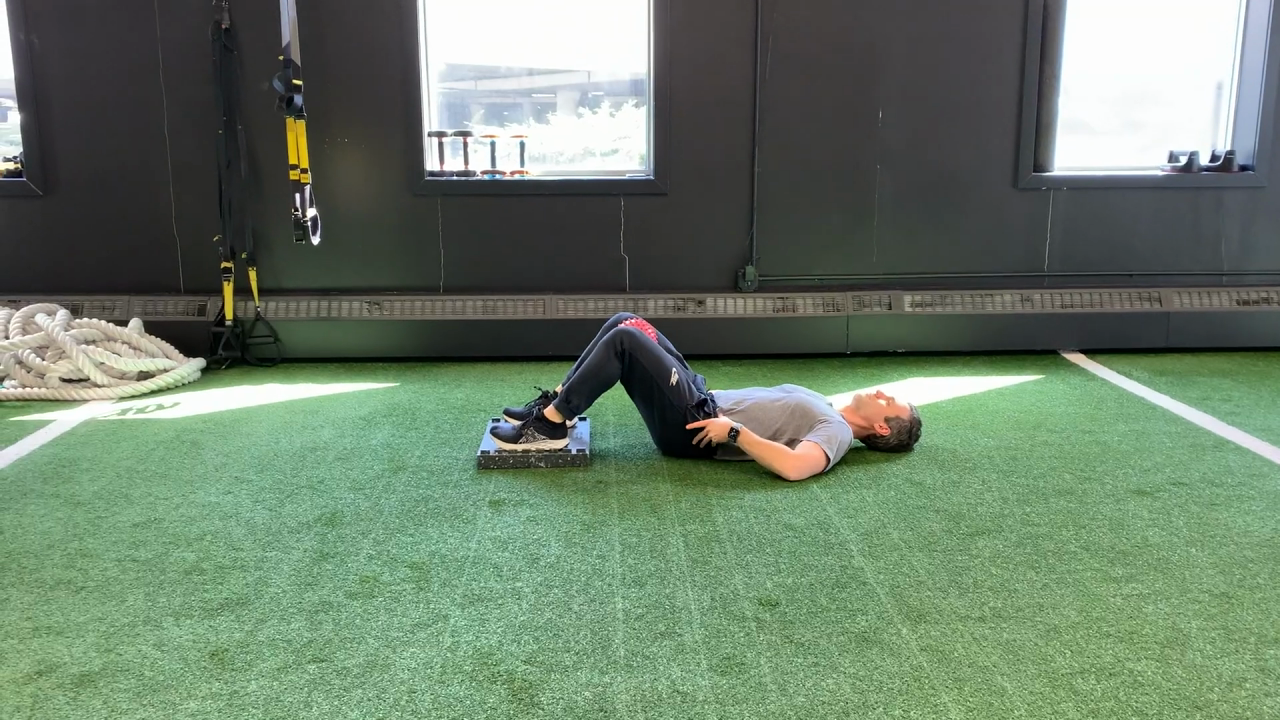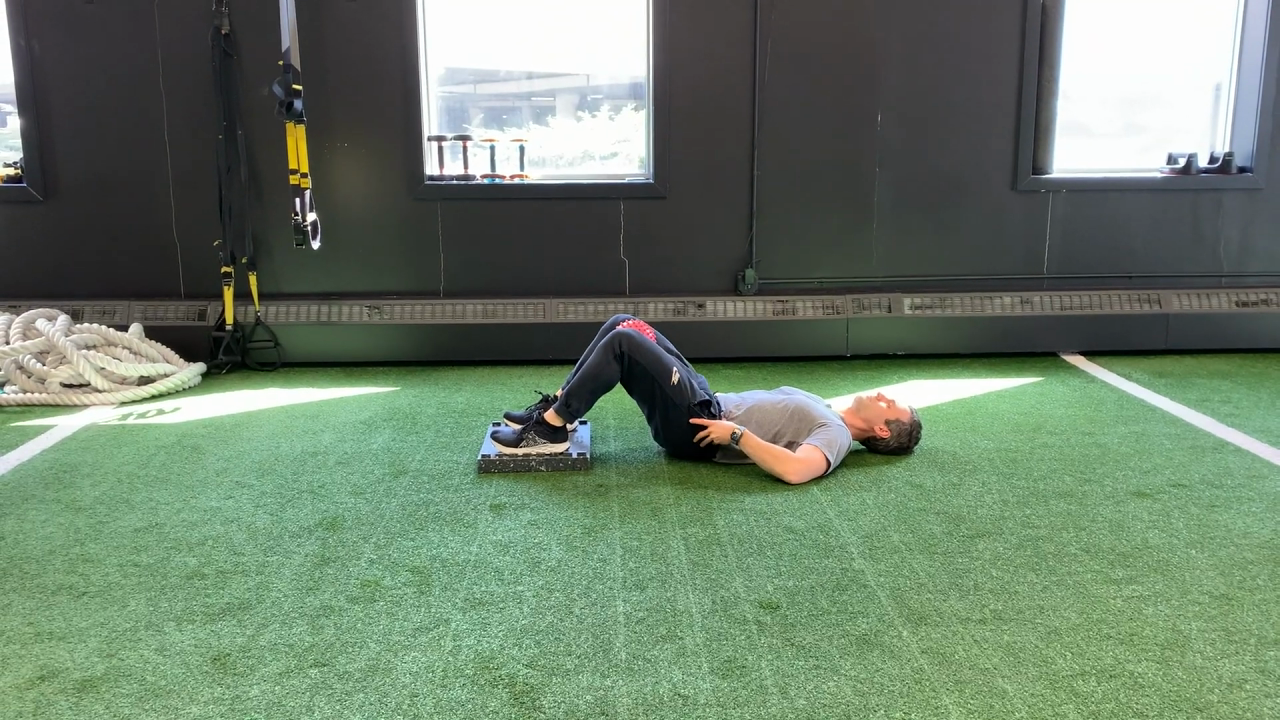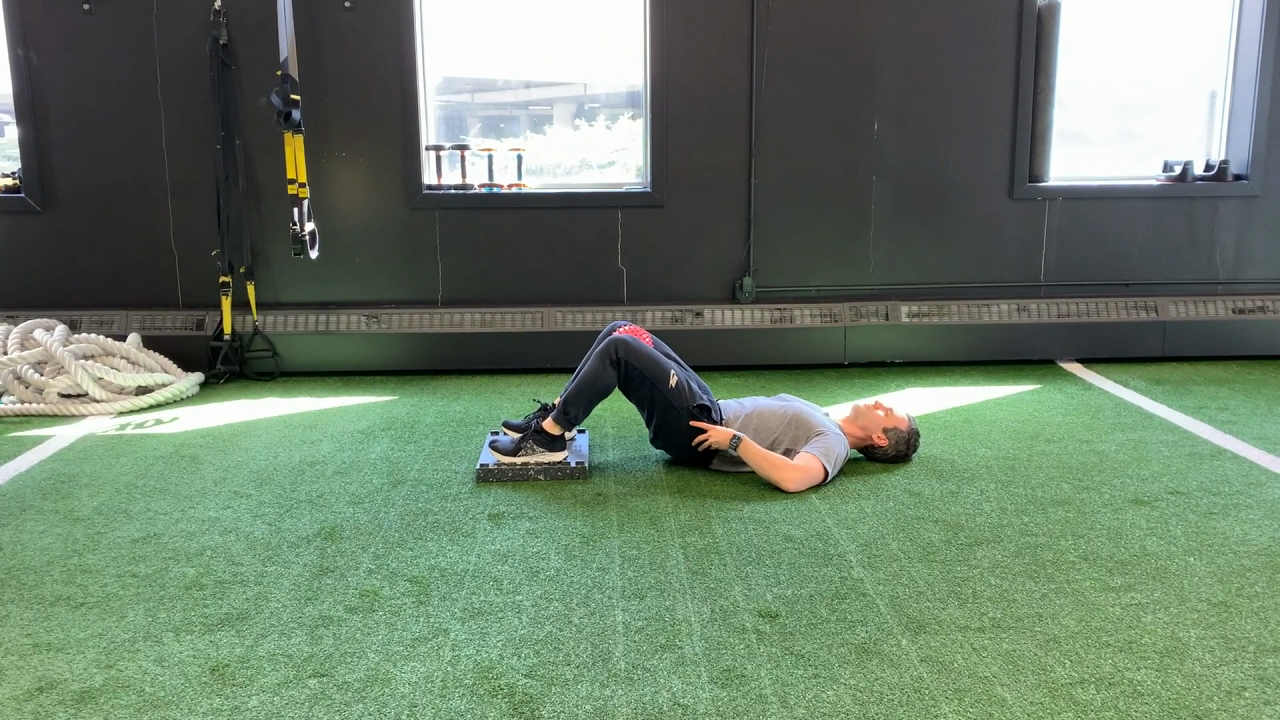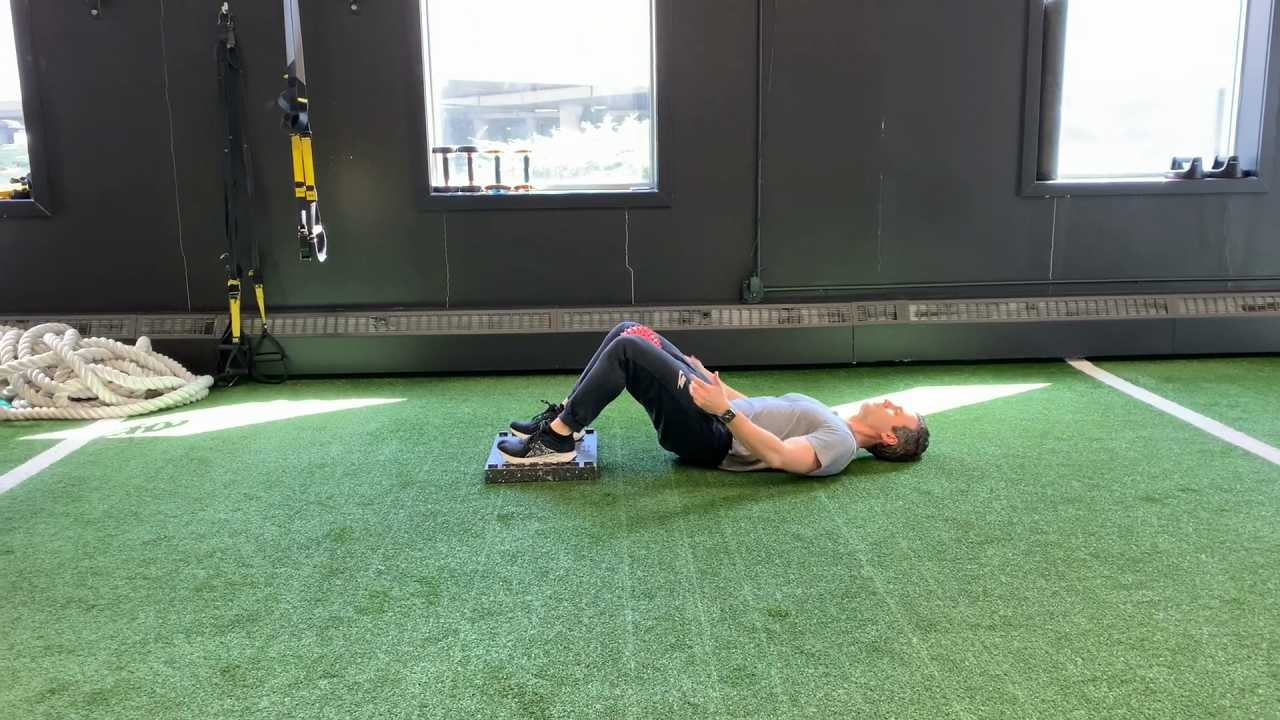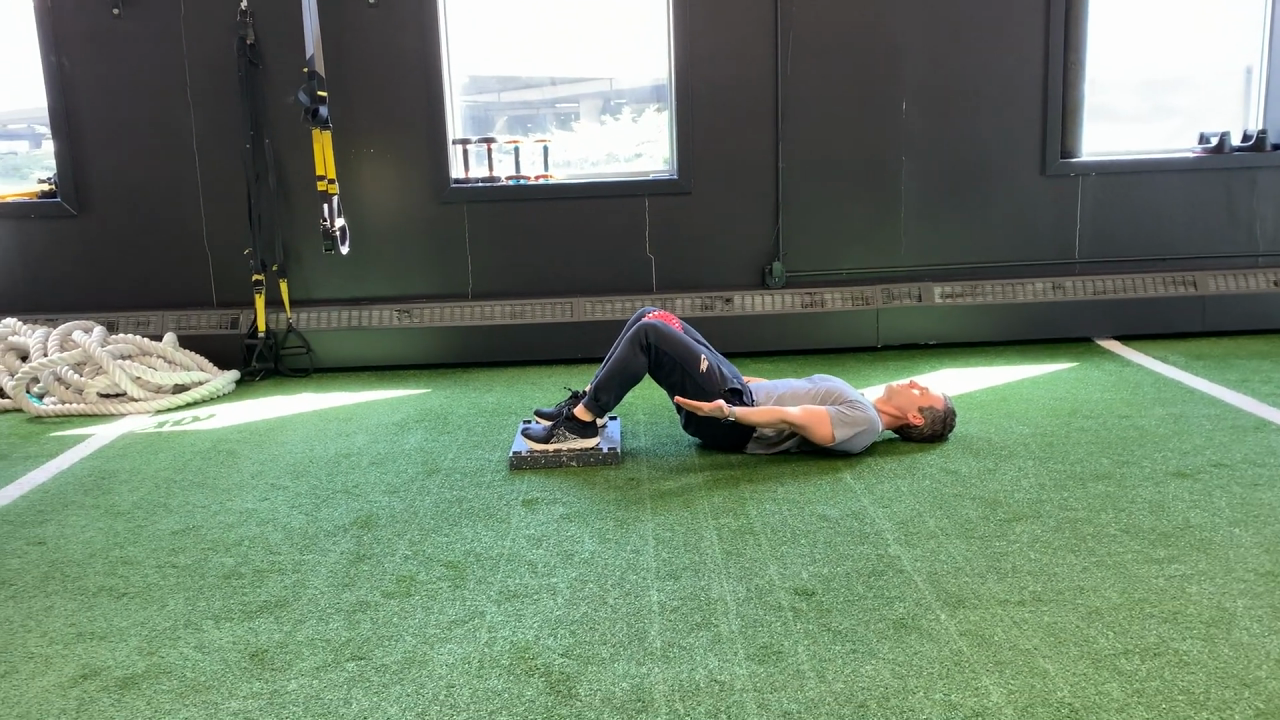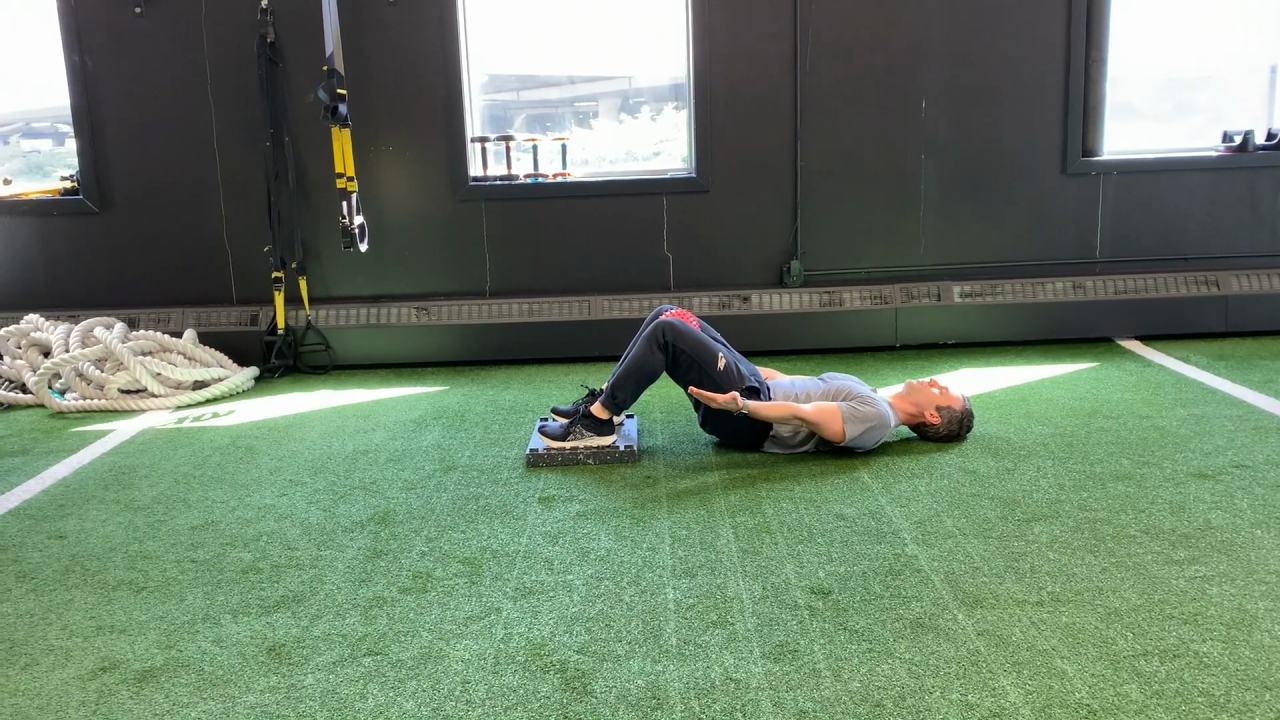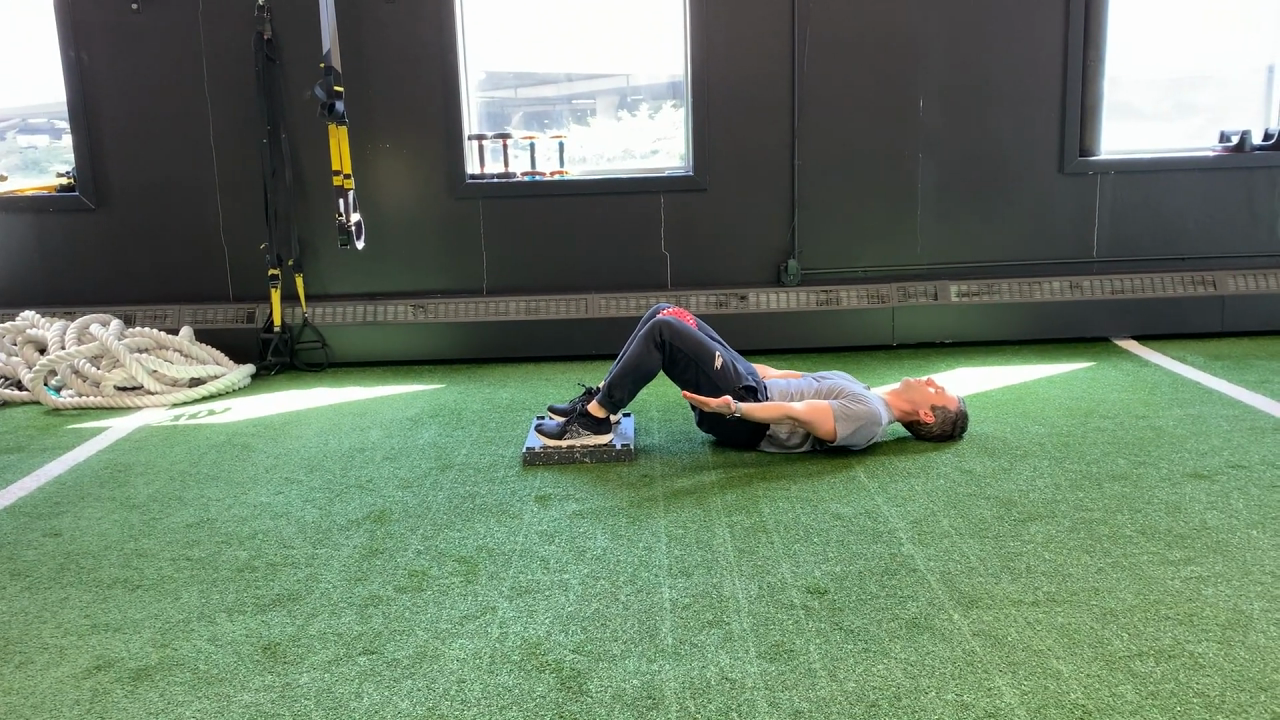
dt=0.7s
person 1, frame 1
left shoulder: (836, 432)
right shoulder: (823, 410)
left elbow: (793, 467)
left wrist: (734, 431)
left hip: (694, 425)
right hip: (706, 403)
left knee: (624, 339)
right knee: (626, 323)
left ankle: (549, 424)
right ankle: (555, 402)
person 1, frame 2
left shoulder: (835, 436)
right shoulder: (824, 413)
left elbow: (793, 470)
left wrist: (736, 434)
left hip: (696, 426)
right hip: (709, 404)
left knee: (622, 342)
right knee: (624, 325)
left ankle: (550, 429)
right ankle: (555, 406)
person 1, frame 3
left shoulder: (833, 445)
right shoulder: (822, 423)
left elbow: (791, 479)
left wrist: (734, 440)
left hip: (697, 431)
right hip: (708, 411)
left knee: (618, 348)
right knee: (622, 332)
left ankle: (548, 438)
right ankle: (555, 414)
person 1, frame 4
left shoulder: (840, 443)
right shoulder: (831, 421)
left elbow: (777, 454)
left wrist: (727, 411)
right wrist: (710, 379)
left hip: (709, 435)
right hip: (716, 416)
left knee: (626, 349)
right knee: (630, 332)
left ankle: (557, 438)
right ankle: (562, 416)
person 1, frame 5
left shoulder: (863, 424)
right shoulder: (857, 405)
left elbow: (790, 419)
left wrist: (725, 412)
right wrist: (734, 383)
left hip: (735, 423)
right hip: (739, 392)
left knee: (649, 333)
right knee: (651, 318)
left ankle: (581, 423)
right ankle: (586, 401)
person 1, frame 6
left shoulder: (876, 419)
right shoulder: (870, 398)
left elbow: (803, 414)
left wrist: (739, 405)
right wrist: (755, 373)
left hip: (749, 420)
right hip: (756, 388)
left knee: (666, 332)
right knee: (669, 316)
left ankle: (597, 420)
right ankle: (604, 400)
person 1, frame 7
left shoulder: (870, 417)
right shoulder: (863, 395)
left elbow: (797, 414)
left wrist: (732, 408)
right wrist: (750, 369)
left hip: (747, 419)
right hip: (753, 387)
left knee: (664, 330)
right knee: (665, 315)
left ankle: (594, 420)
right ankle: (601, 397)
